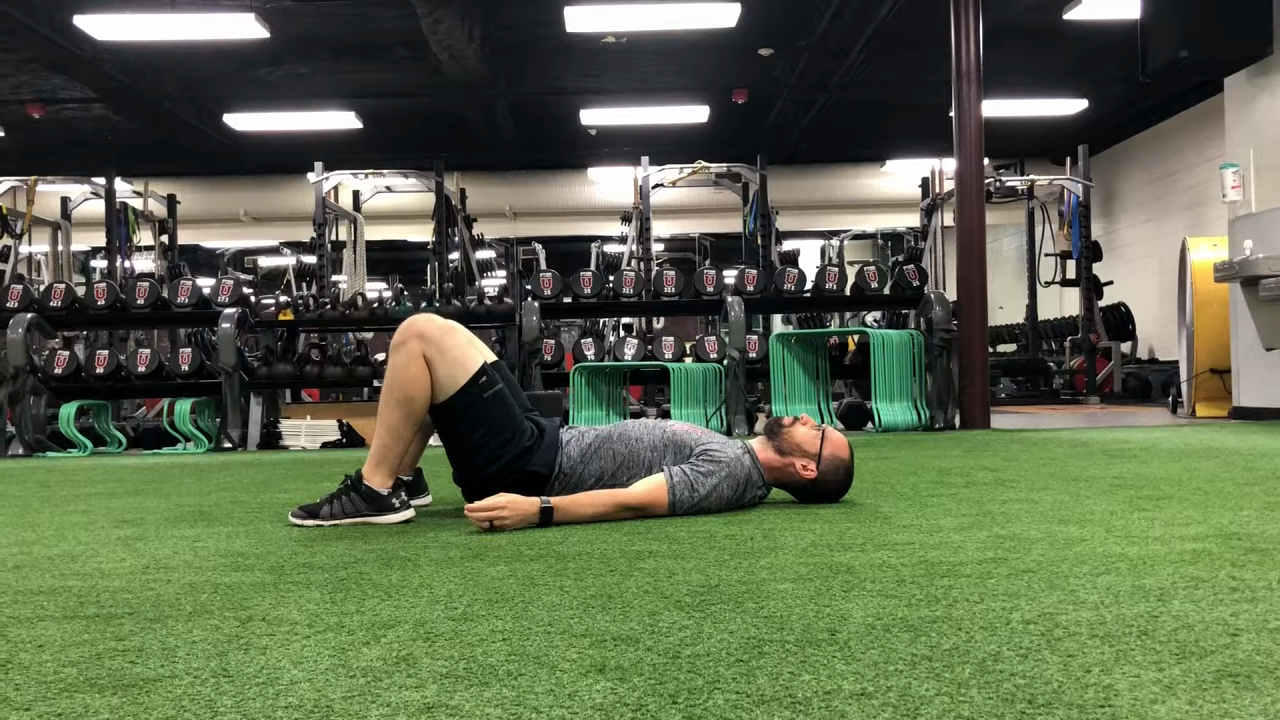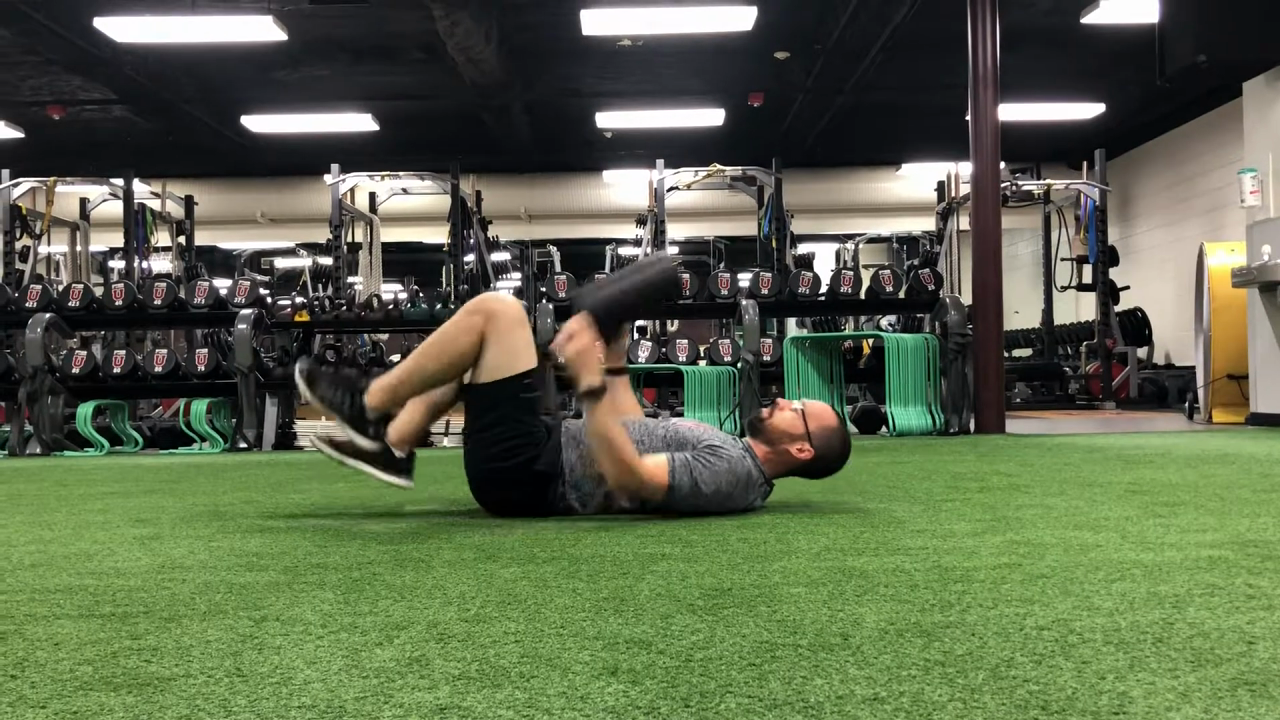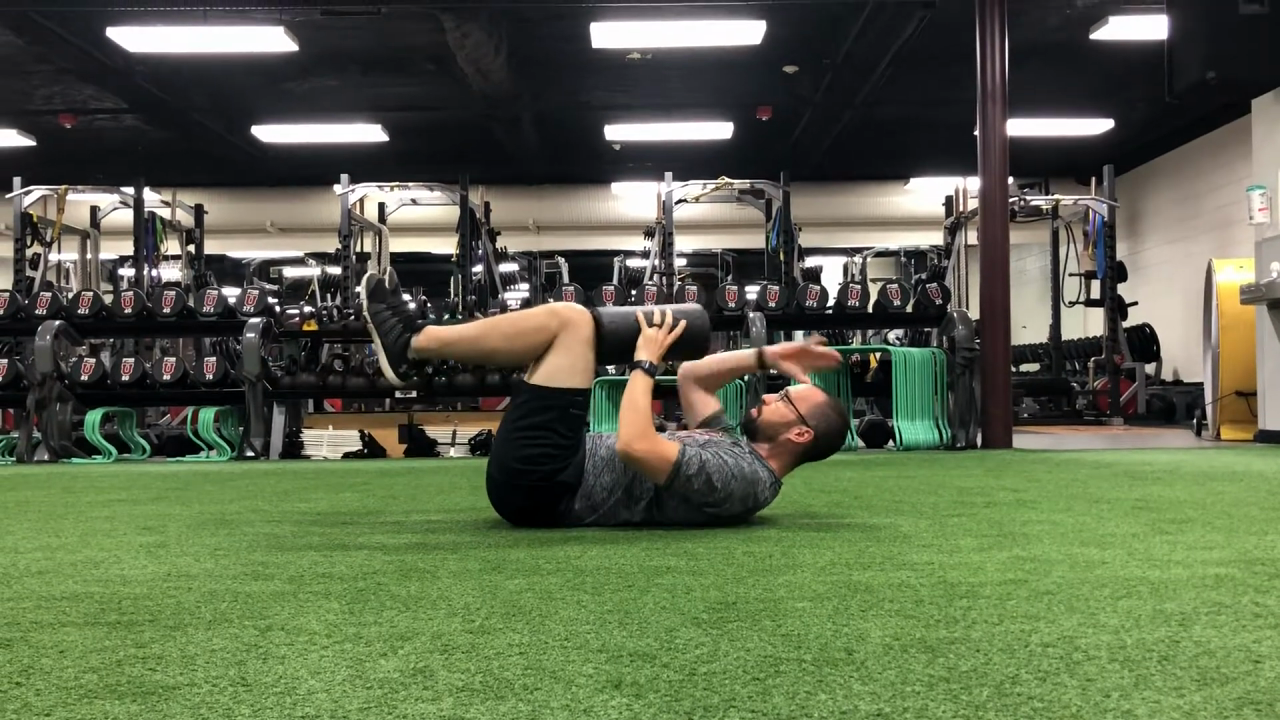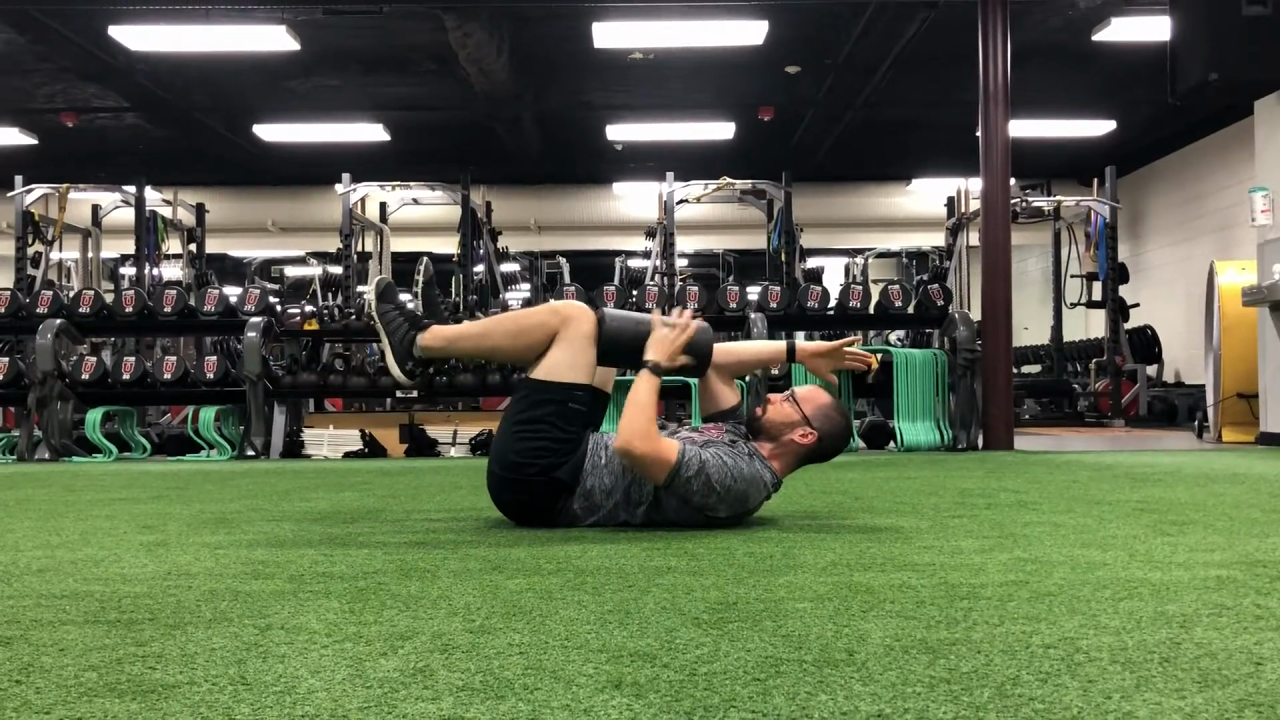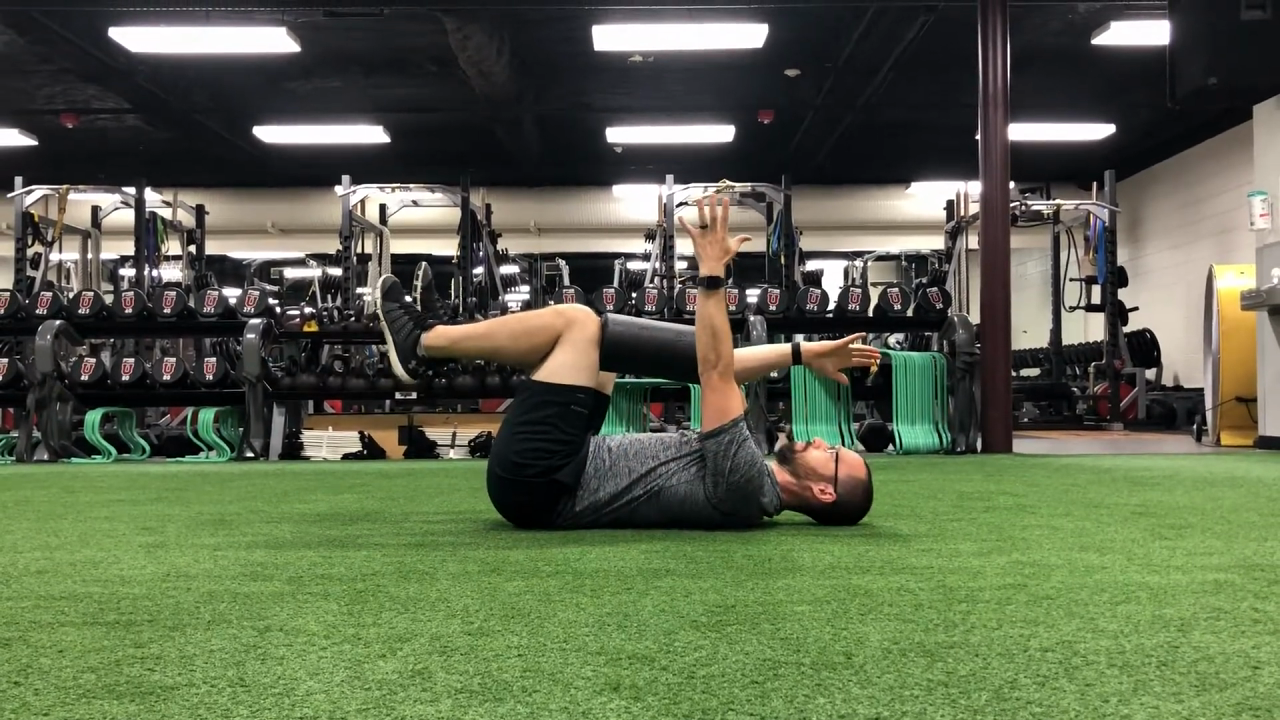
dt=1s
person 1, frame 1
left shoulder: (731, 471)
right shoulder: (732, 455)
left elbow: (631, 501)
left wrist: (535, 509)
left hip: (525, 469)
right hip: (548, 441)
left knee: (419, 334)
right knee: (438, 337)
left ankle: (377, 490)
right ankle: (401, 477)
person 1, frame 2
left shoulder: (732, 473)
right shoulder: (733, 457)
left elbow: (626, 478)
left wrist: (592, 379)
right wrist: (614, 362)
left hip: (524, 472)
right hip: (537, 442)
left knee: (495, 309)
right knee: (477, 343)
left ankle: (366, 409)
right ankle: (391, 448)
person 1, frame 3
left shoulder: (739, 478)
right shoulder: (737, 457)
left elbow: (635, 445)
right elbow: (691, 381)
left wrist: (645, 360)
right wrist: (766, 355)
left hip: (538, 482)
right hip: (545, 480)
left knee: (570, 319)
right knee: (553, 336)
left ankle: (411, 345)
right ankle: (417, 340)
person 1, frame 4
left shoulder: (736, 478)
right shoulder: (740, 444)
left elbow: (633, 444)
right elbow: (713, 361)
left wrist: (654, 362)
right wrist: (797, 350)
left hip: (536, 479)
right hip: (554, 476)
left knee: (574, 317)
right knee: (598, 336)
left ankle: (420, 343)
right ankle: (442, 335)
person 1, frame 5
left shoulder: (745, 483)
right shoulder: (752, 476)
left elbow: (716, 372)
right elbow: (722, 372)
left wrist: (711, 272)
right wrist: (802, 352)
left hip: (537, 480)
right hip: (554, 477)
left knee: (578, 321)
right knee: (592, 342)
left ankle: (423, 342)
right ankle: (440, 337)
